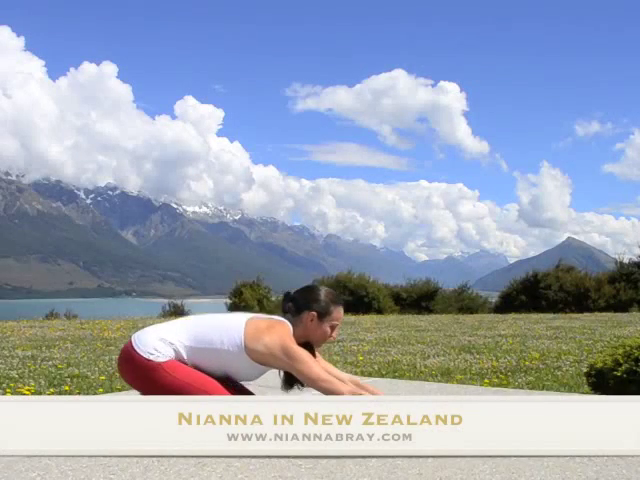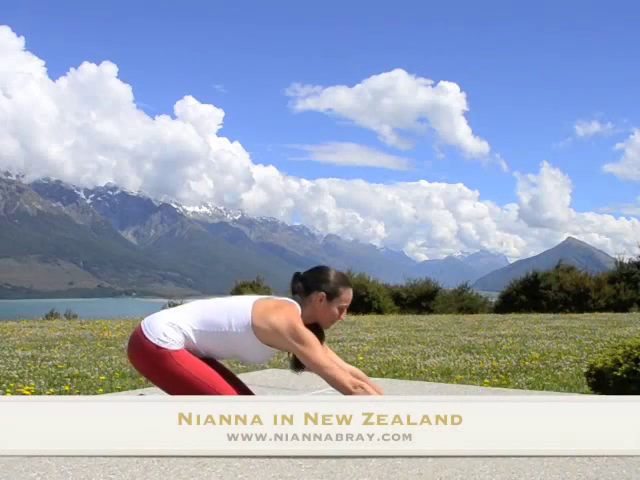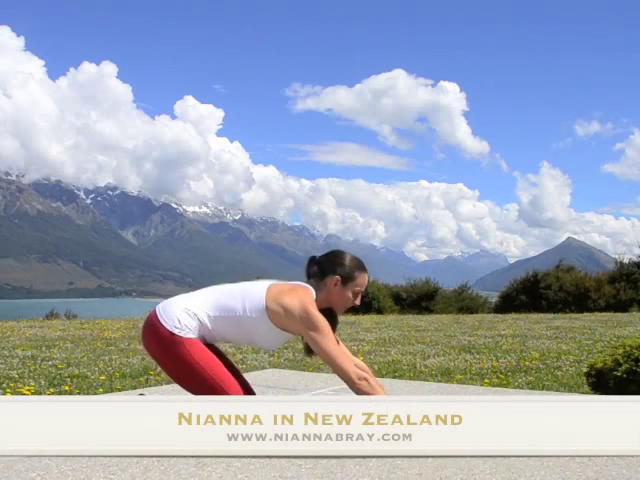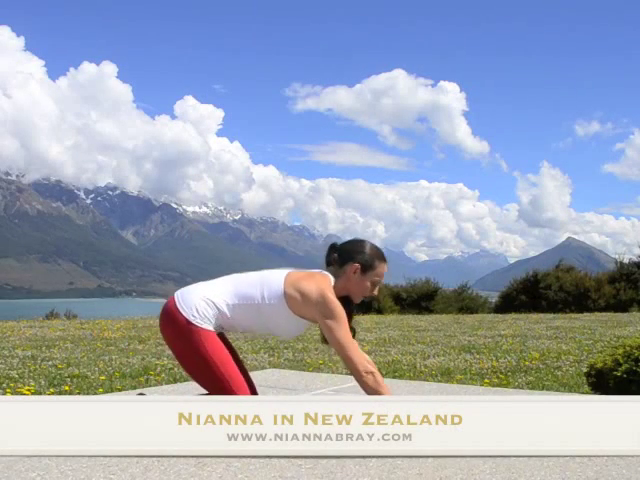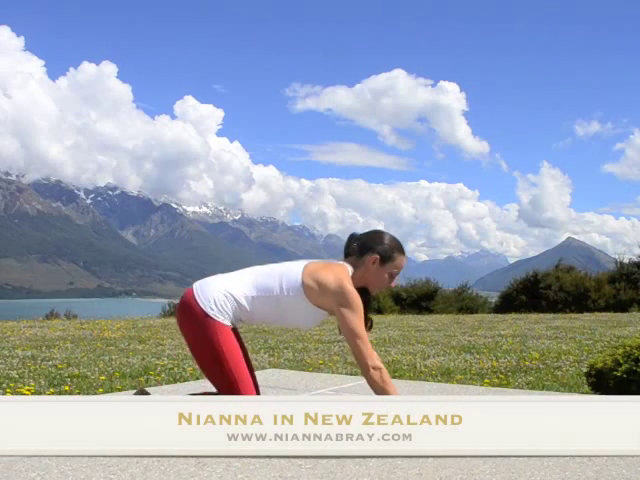
dt=0.2s
person 1, frame 1
left shoulder: (284, 331)
right shoulder: (282, 344)
left elbow: (346, 379)
right elbow: (349, 395)
left hip: (158, 351)
right hip: (147, 355)
person 1, frame 2
left shoulder: (290, 314)
right shoulder: (291, 324)
left elbow: (347, 369)
right elbow: (351, 386)
left hip: (167, 339)
right hip: (157, 341)
person 1, frame 3
left shoulder: (304, 300)
right shoulder: (305, 309)
left elbow: (353, 363)
right elbow: (355, 378)
left hip: (181, 326)
right hip: (171, 328)
person 1, frame 4
left shoulder: (319, 287)
right shoulder: (323, 296)
left elbow: (360, 358)
right elbow: (363, 371)
left hip: (194, 315)
right hip: (188, 316)
person 1, frame 5
left shoulder: (335, 277)
right shoulder: (341, 286)
left elbow: (369, 357)
right elbow: (371, 367)
left hip: (208, 305)
right hip: (205, 307)
